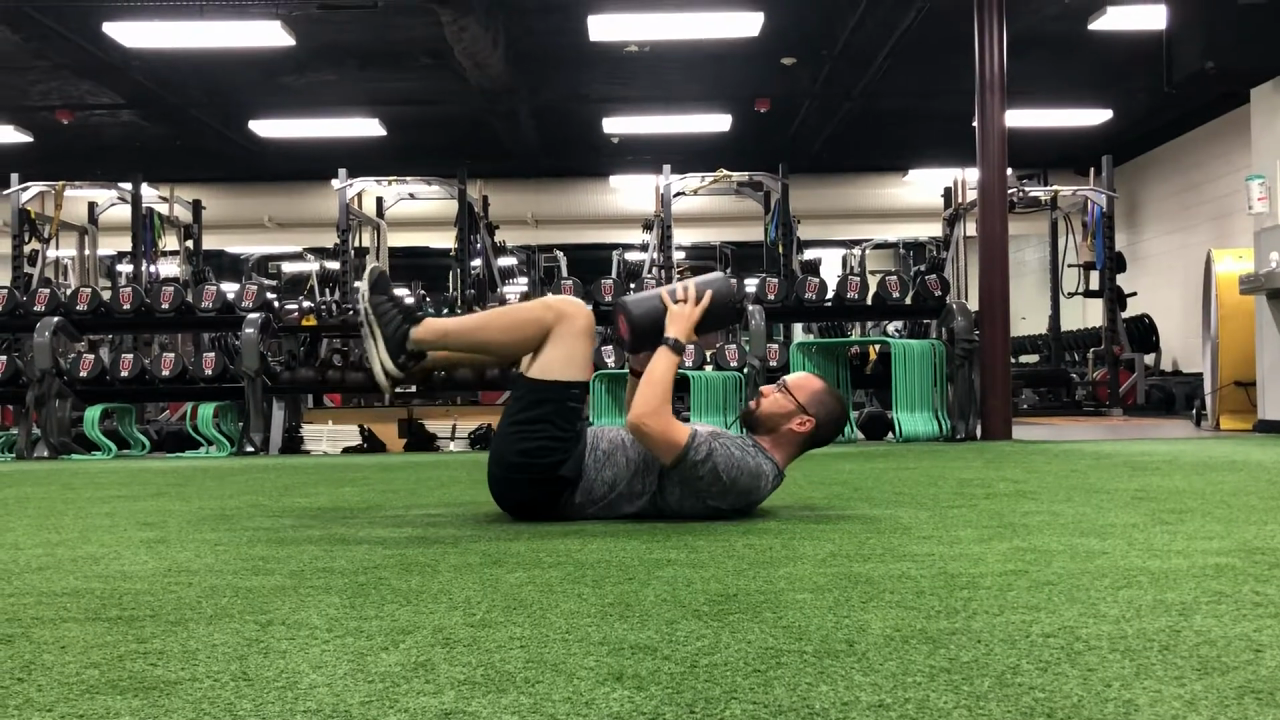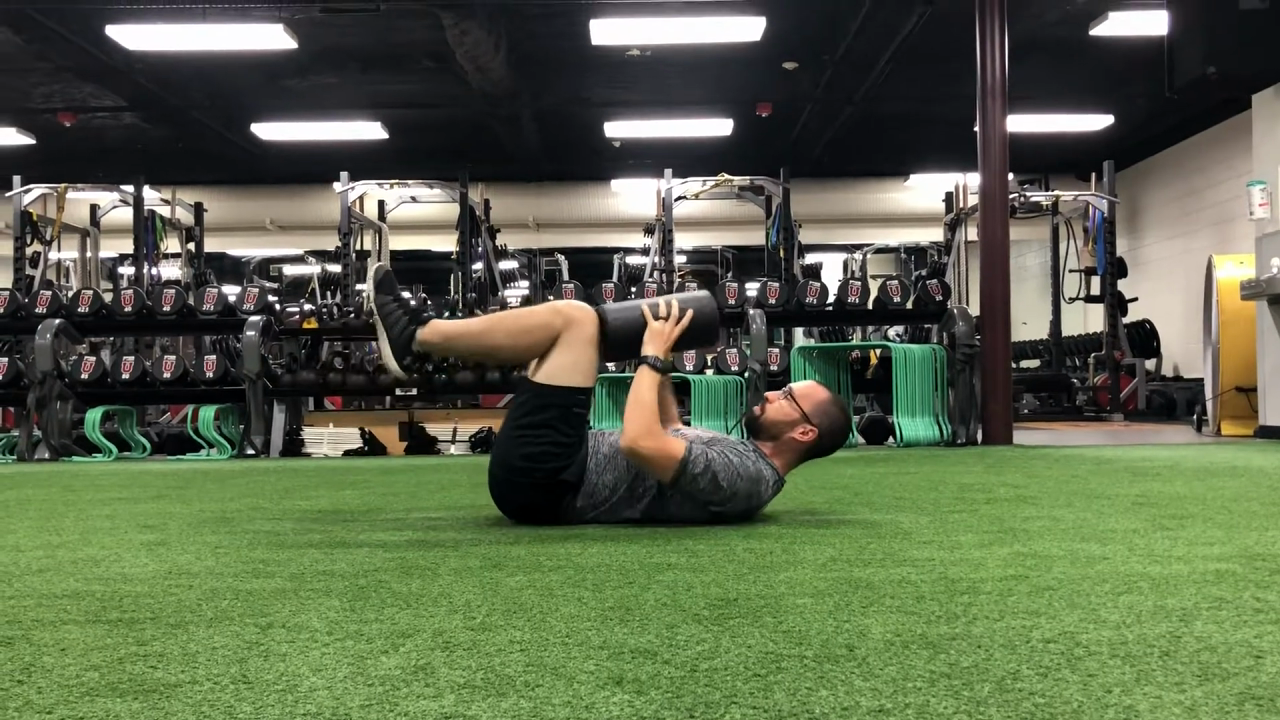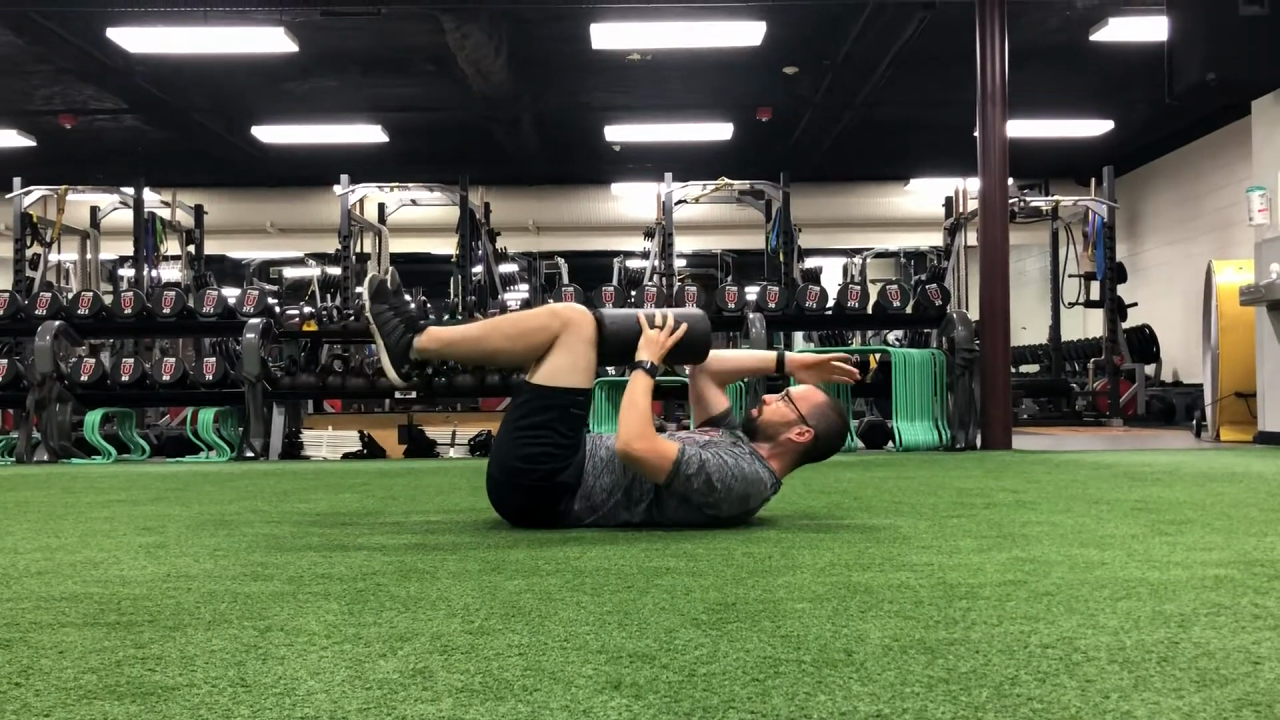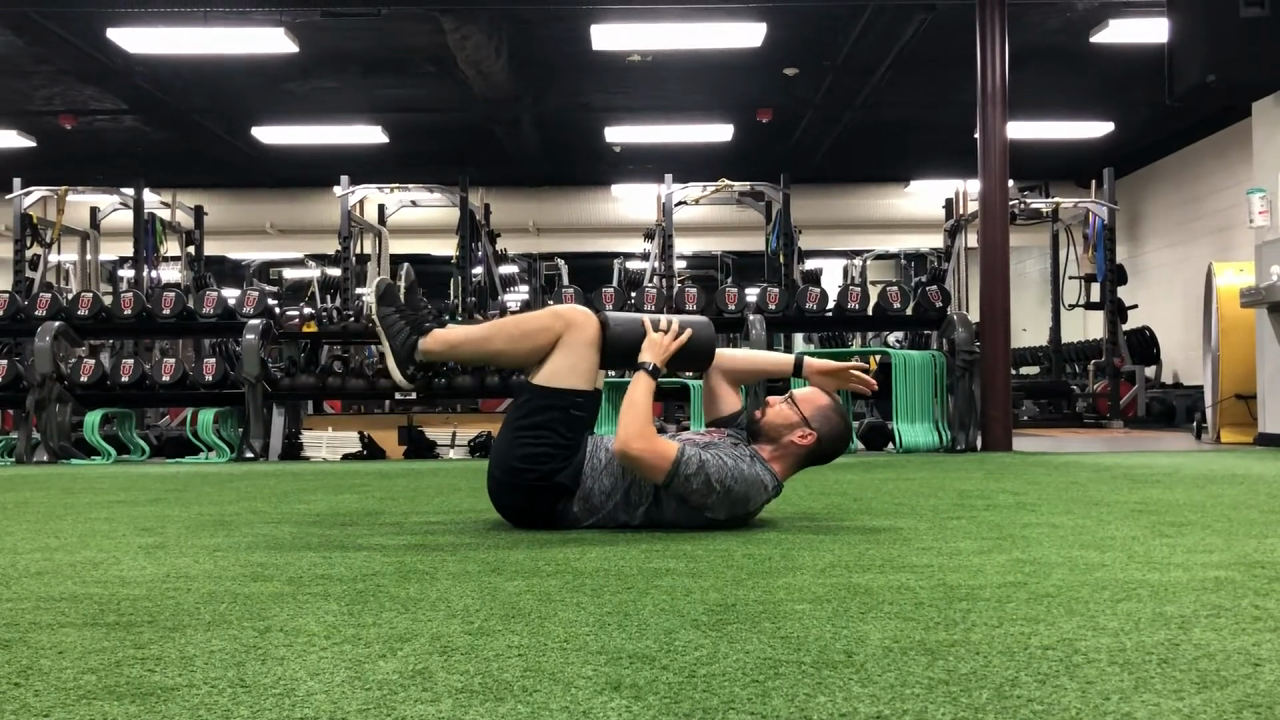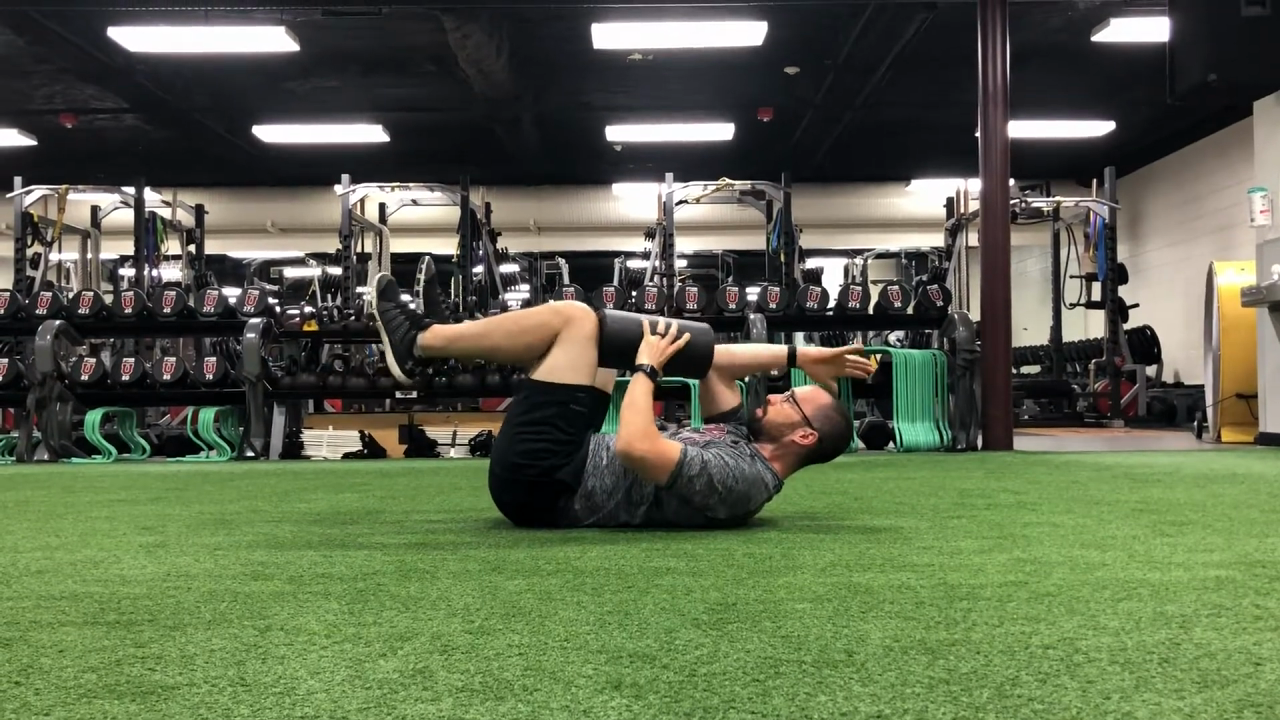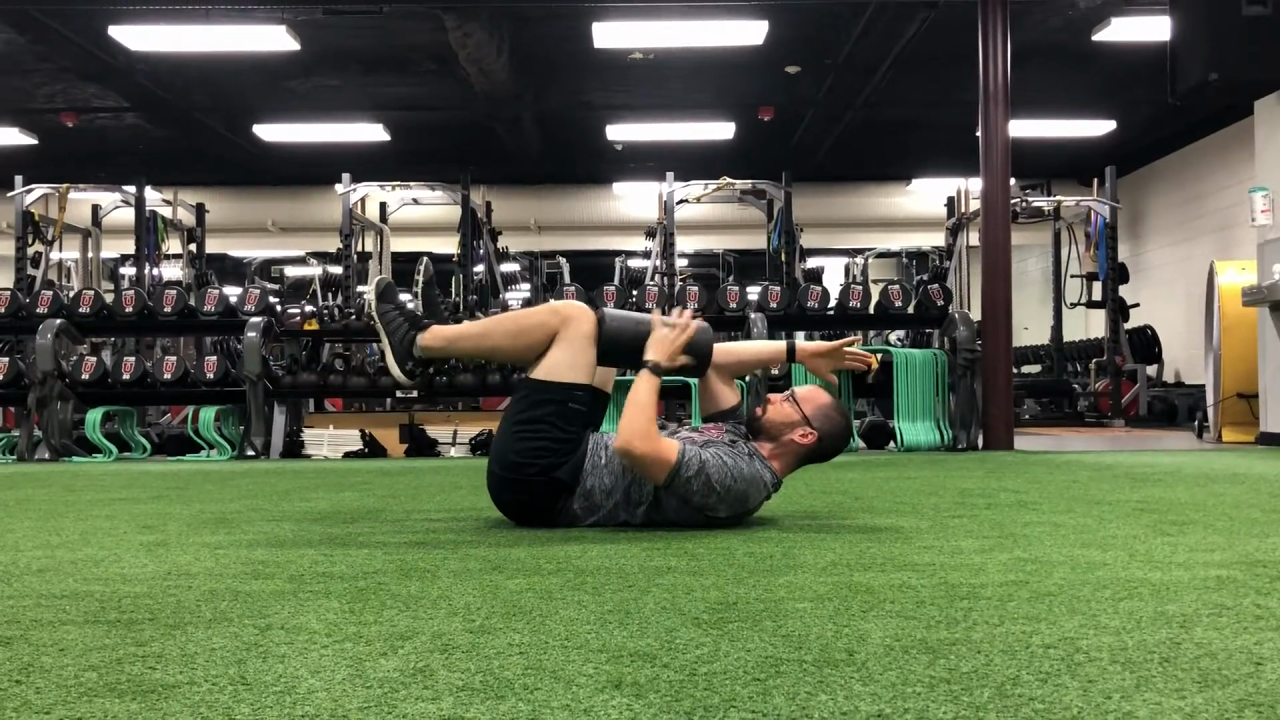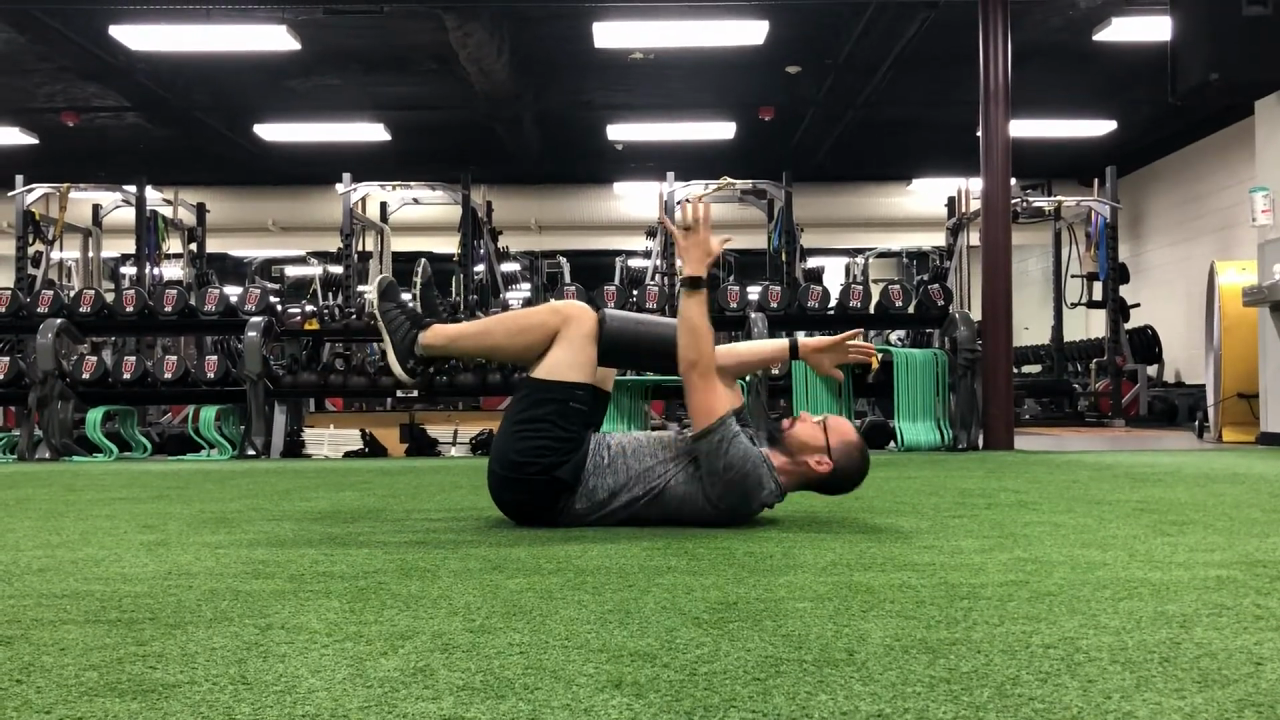
dt=0.3s
person 1, frame 1
left shoulder: (745, 470)
right shoulder: (743, 455)
left elbow: (645, 424)
right elbow: (649, 423)
left wrist: (675, 338)
right wrist: (644, 361)
left hip: (538, 477)
right hip: (547, 474)
left knee: (568, 313)
right knee: (546, 334)
left ankle: (408, 337)
right ankle: (410, 357)
person 1, frame 2
left shoulder: (743, 478)
right shoulder: (743, 459)
left elbow: (638, 443)
right elbow: (664, 429)
left wrist: (653, 355)
right wrist: (658, 362)
left hip: (539, 478)
right hip: (548, 476)
left knee: (575, 318)
right knee: (554, 334)
left ankle: (415, 337)
right ankle: (417, 342)
person 1, frame 3
left shoulder: (739, 478)
right shoulder: (736, 451)
left elbow: (633, 446)
right elbow: (704, 369)
left wrist: (646, 361)
right wrist: (786, 361)
left hip: (538, 484)
right hip: (545, 479)
left knee: (572, 320)
right knee: (561, 335)
left ankle: (414, 347)
right ankle: (421, 339)
person 1, frame 4
left shoulder: (737, 479)
right shoulder: (741, 449)
left elbow: (632, 446)
right elbow: (719, 364)
left wrist: (649, 363)
right wrist: (804, 364)
left hip: (538, 482)
right hip: (550, 480)
left knee: (575, 322)
right knee: (577, 338)
left ankle: (419, 348)
right ankle: (435, 337)
person 1, frame 5
left shoulder: (739, 478)
right shoulder: (741, 445)
left elbow: (635, 447)
right elbow: (713, 362)
left wrist: (647, 366)
right wrist: (800, 356)
left hip: (538, 481)
right hip: (556, 476)
left knee: (575, 317)
right knee: (596, 338)
left ankle: (419, 342)
right ankle: (442, 334)
person 1, frame 6
left shoulder: (736, 478)
right shoulder: (740, 444)
left elbow: (633, 444)
right elbow: (713, 361)
left wrist: (654, 362)
right wrist: (797, 350)
left hip: (536, 479)
right hip: (554, 476)
left knee: (574, 317)
right knee: (598, 336)
left ankle: (420, 343)
right ankle: (442, 335)
person 1, frame 7
left shoulder: (744, 476)
right shoulder: (751, 459)
left elbow: (697, 372)
right elbow: (715, 367)
left wrist: (694, 273)
right wrist: (799, 347)
left hip: (538, 480)
right hip: (552, 478)
left knee: (575, 317)
right knee: (595, 338)
left ankle: (419, 341)
right ankle: (437, 334)
